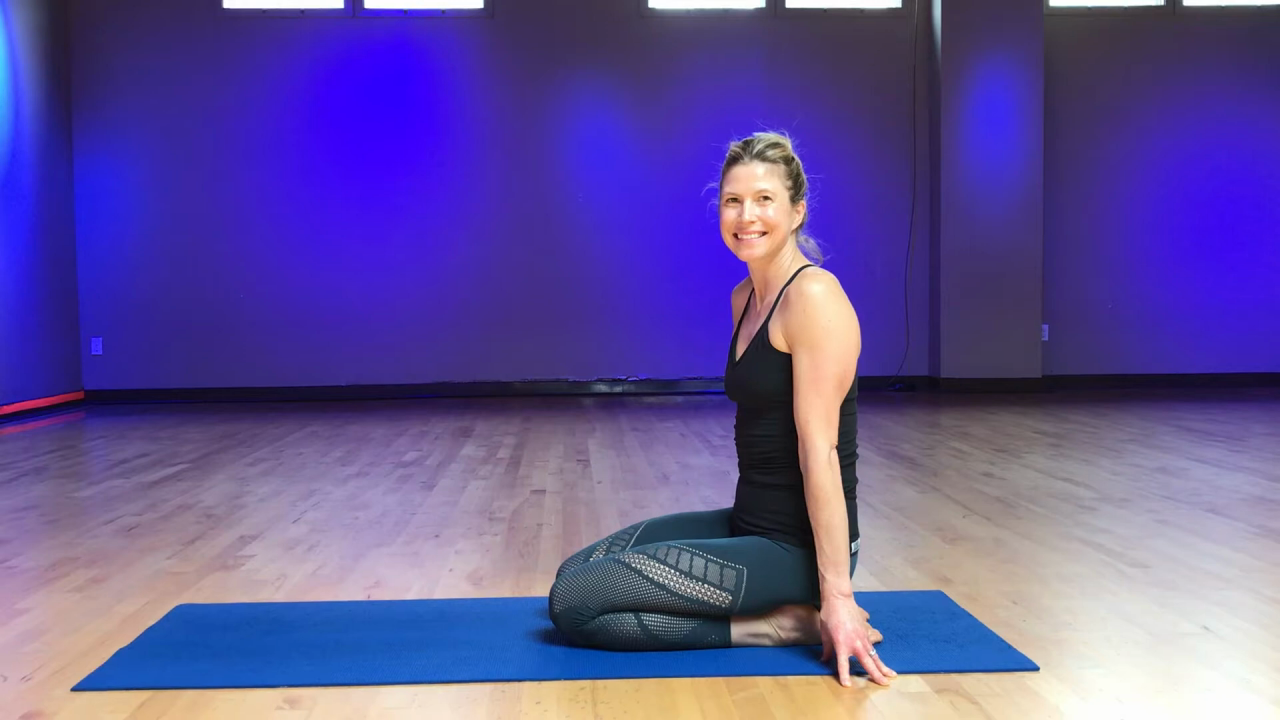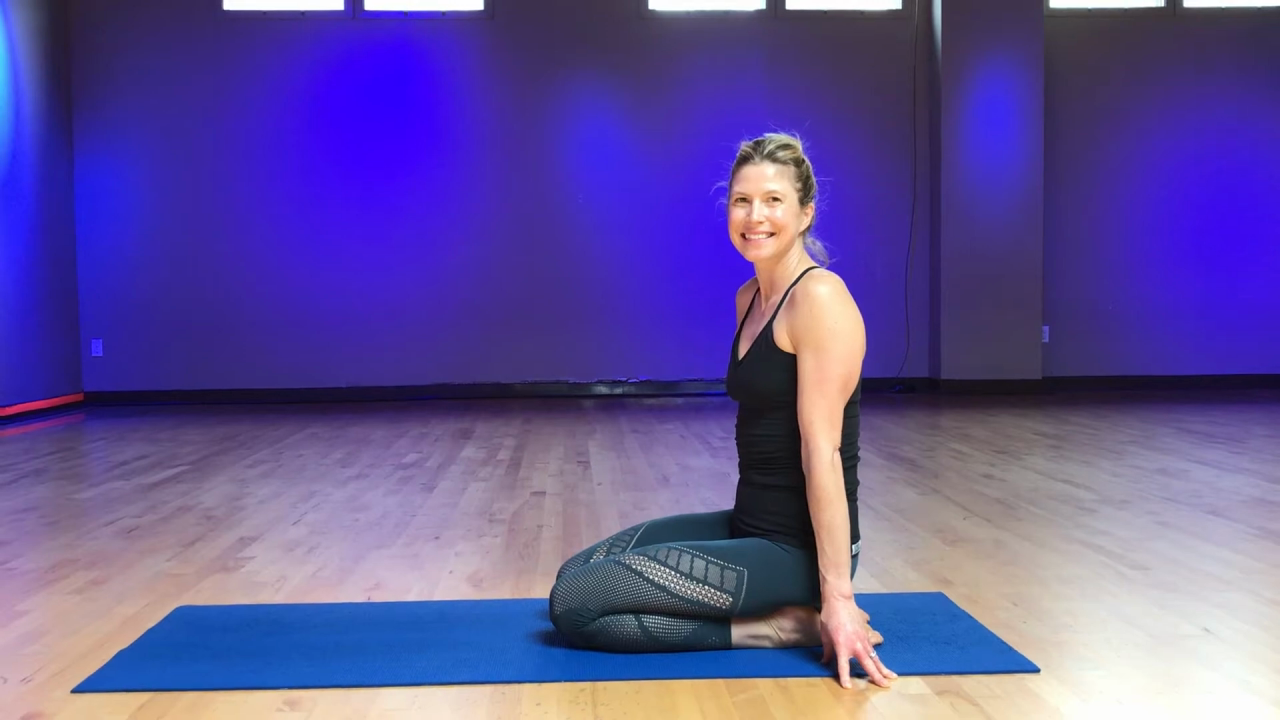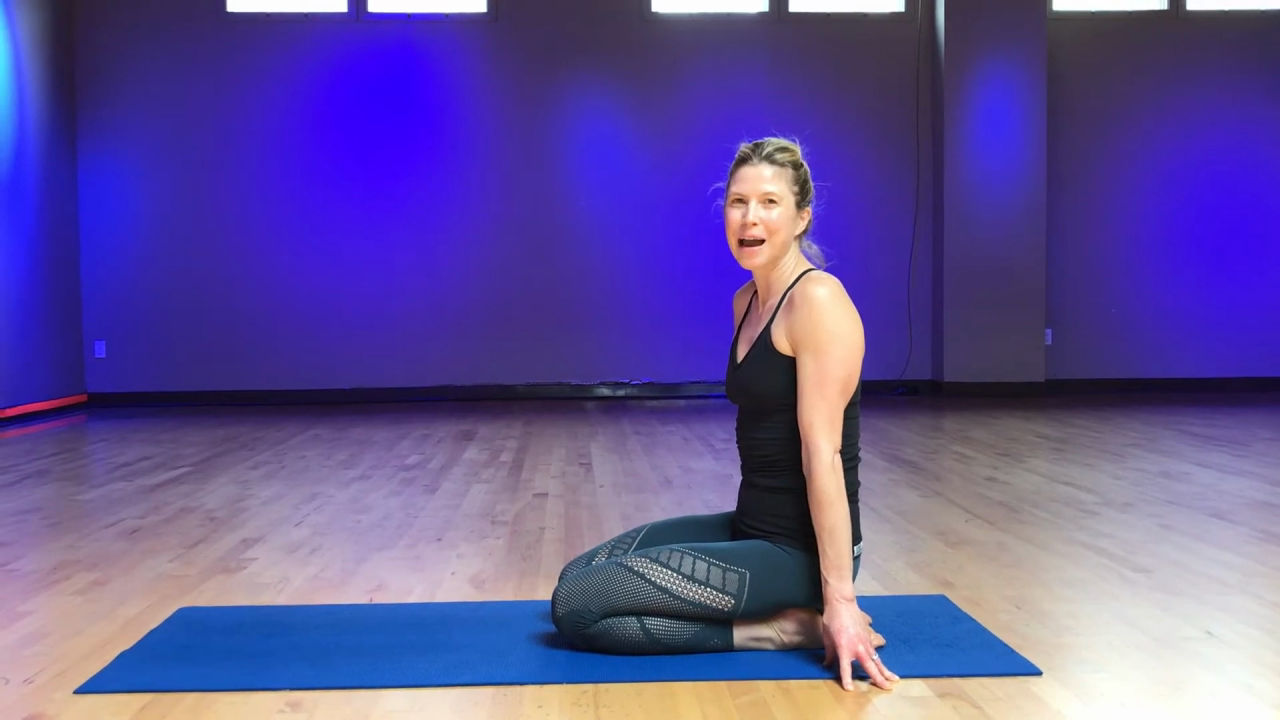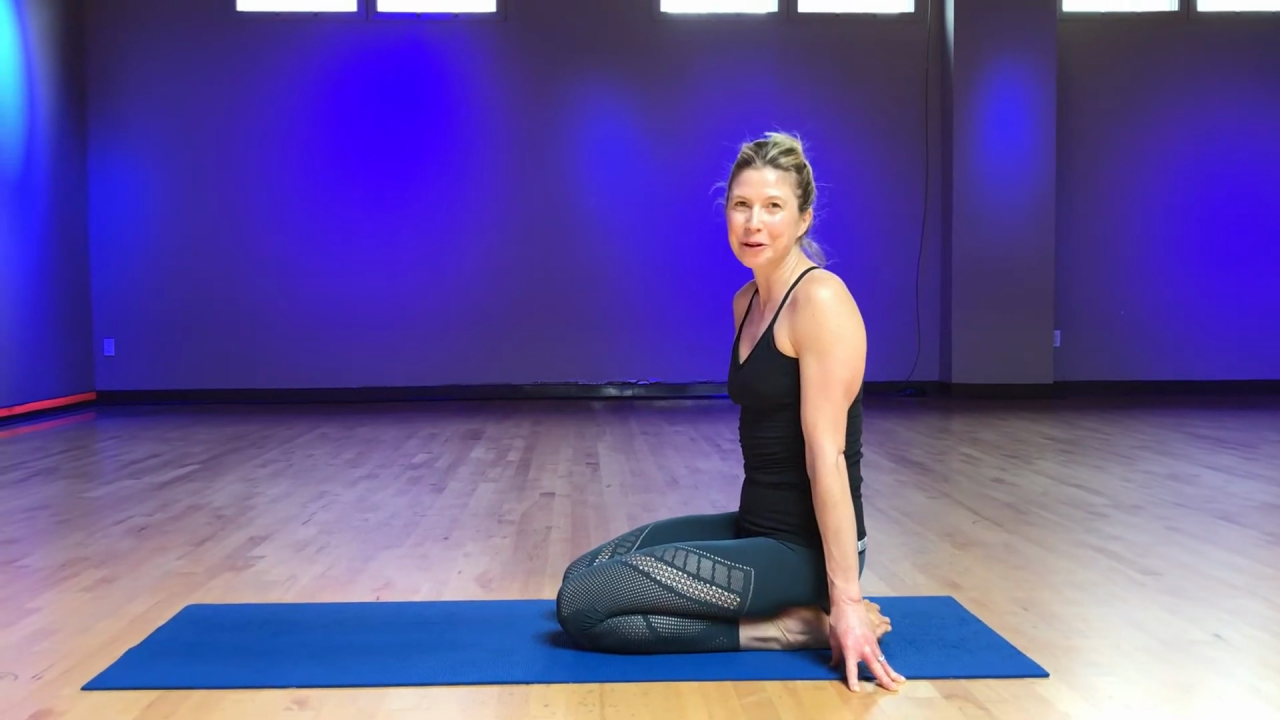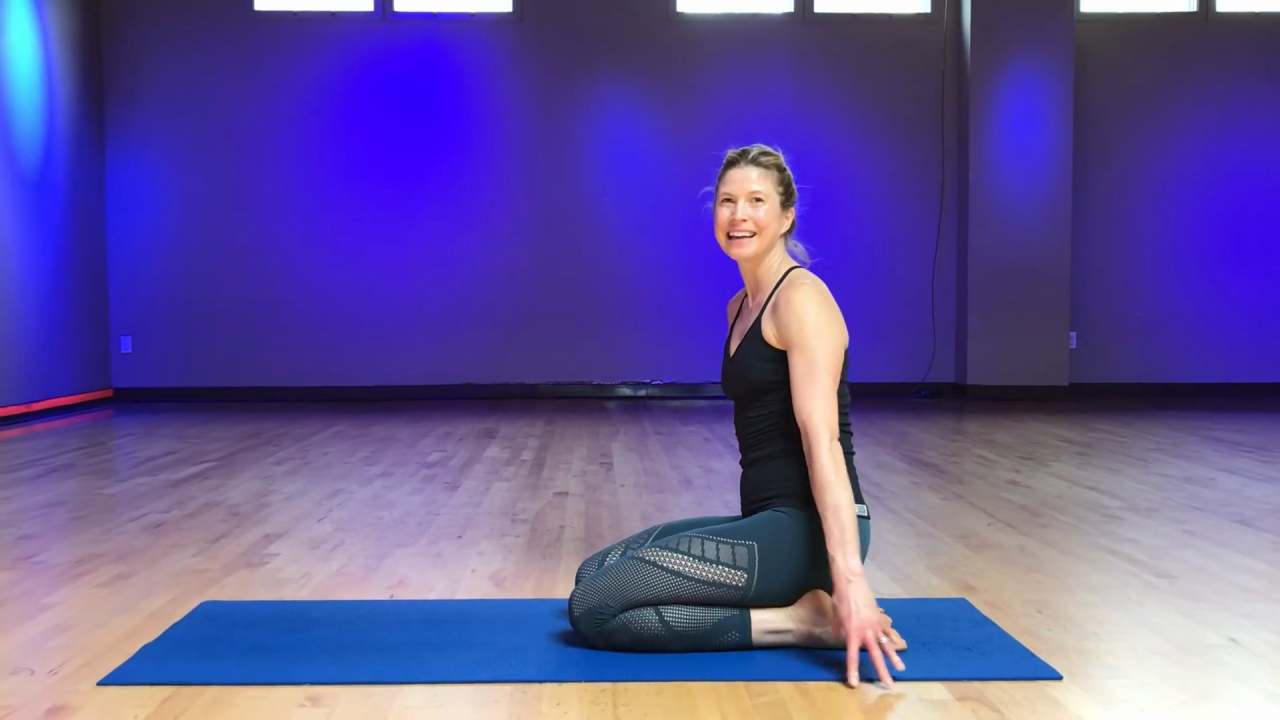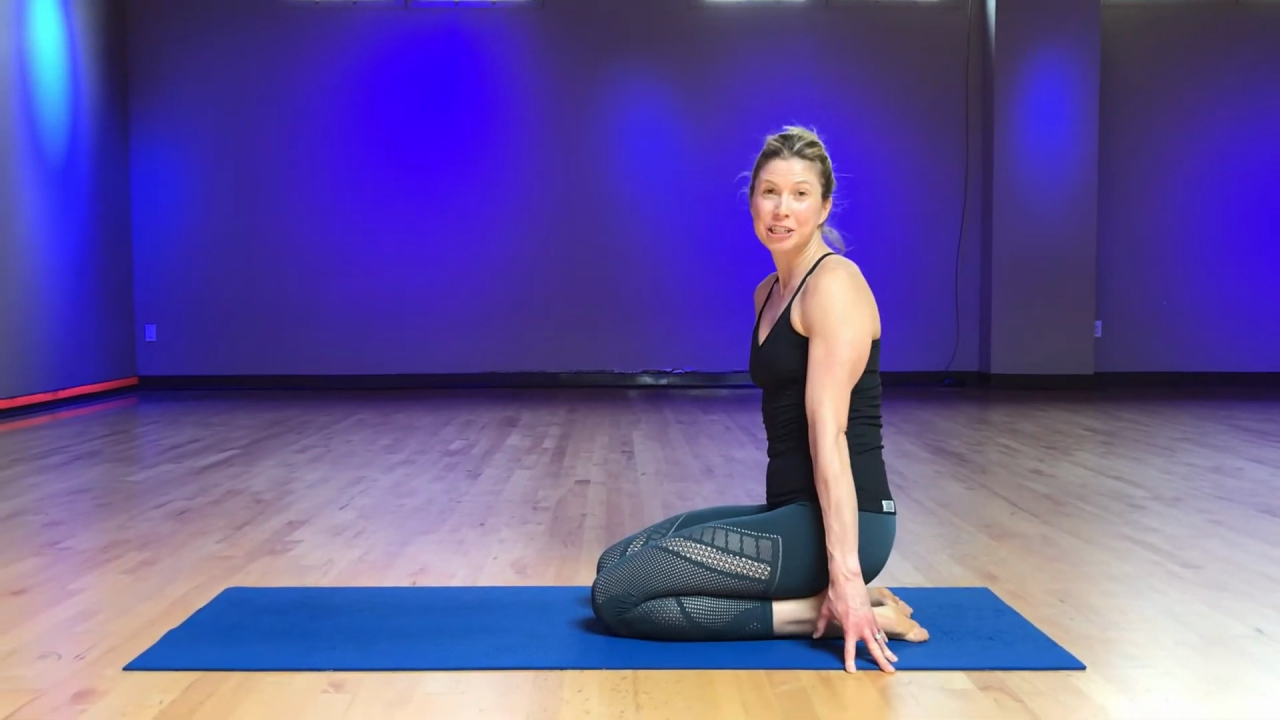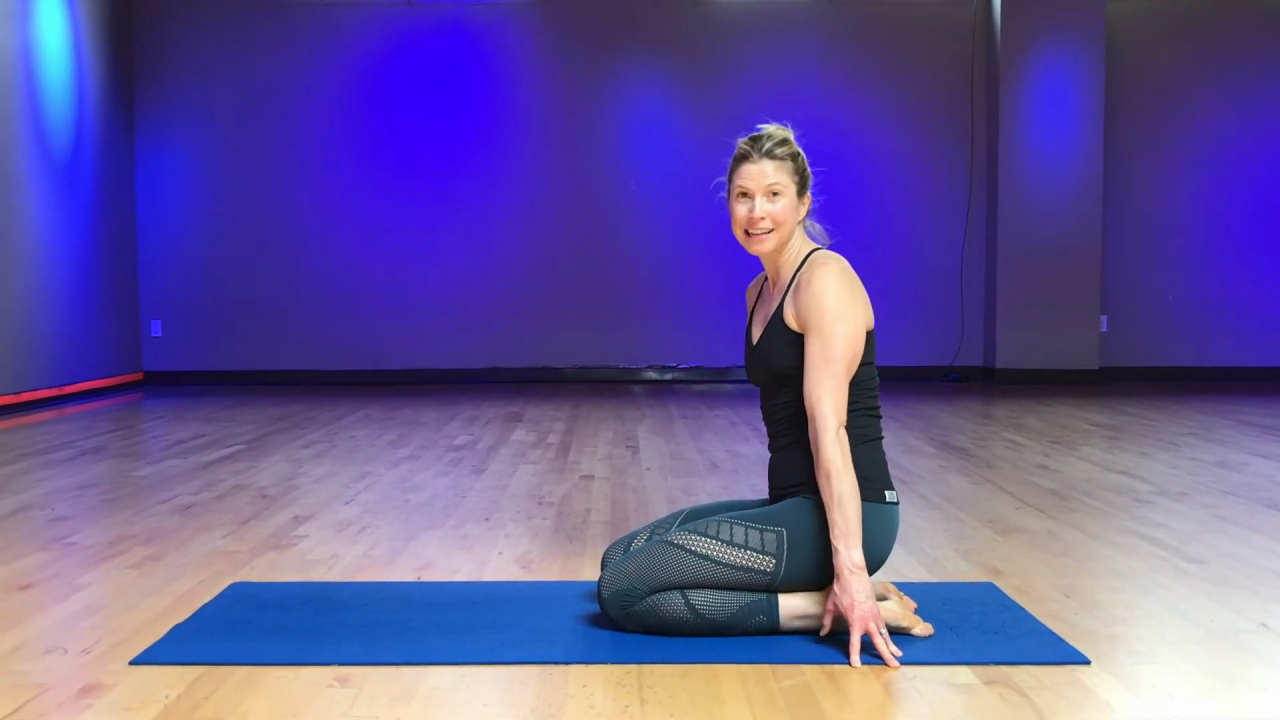
dt=0.7s
person 1, frame 1
left shoulder: (812, 296)
right shoulder: (743, 296)
left elbow: (819, 448)
left wrist: (836, 592)
left hip: (795, 544)
right hip: (751, 523)
left knee: (574, 601)
right knee: (574, 574)
left ankle: (784, 622)
right ankle: (780, 613)
person 1, frame 2
left shoulder: (819, 297)
right shoulder: (749, 296)
left elbow: (822, 449)
left wrist: (837, 594)
left hip: (797, 545)
right hip: (751, 524)
left knee: (575, 602)
right knee: (575, 574)
left ankle: (783, 624)
right ankle: (778, 614)
person 1, frame 3
left shoulder: (817, 299)
right shoulder: (746, 299)
left elbow: (823, 452)
left wrist: (839, 596)
left hip: (797, 547)
right hip: (753, 526)
left knee: (577, 605)
right knee: (576, 577)
left ankle: (789, 626)
right ankle: (783, 617)
person 1, frame 4
left shoulder: (820, 300)
right shoulder: (746, 301)
left elbow: (826, 455)
left wrist: (845, 598)
left hip: (801, 547)
right hip: (757, 525)
left knee: (581, 604)
right knee: (583, 575)
left ankle: (790, 624)
right ankle: (788, 613)
person 1, frame 5
left shoulder: (801, 298)
right shoulder: (740, 305)
left elbow: (823, 441)
left wrist: (849, 578)
left hip: (804, 530)
right hip: (771, 522)
left knee: (594, 605)
right knee: (593, 574)
left ankle: (802, 620)
right ankle: (798, 607)
person 1, frame 6
left shoulder: (834, 284)
right shoulder: (768, 292)
left elbow: (829, 434)
left wrist: (844, 571)
left hip: (840, 521)
right hip: (795, 512)
left knee: (616, 594)
right knee: (616, 563)
left ankle: (828, 609)
right ankle: (818, 599)
person 1, frame 7
left shoulder: (824, 279)
right shoulder: (760, 290)
left elbow: (829, 428)
left wrist: (848, 566)
left hip: (841, 513)
right hip: (796, 505)
left knee: (623, 589)
right knee: (620, 558)
left ankle: (833, 603)
right ankle: (824, 591)
